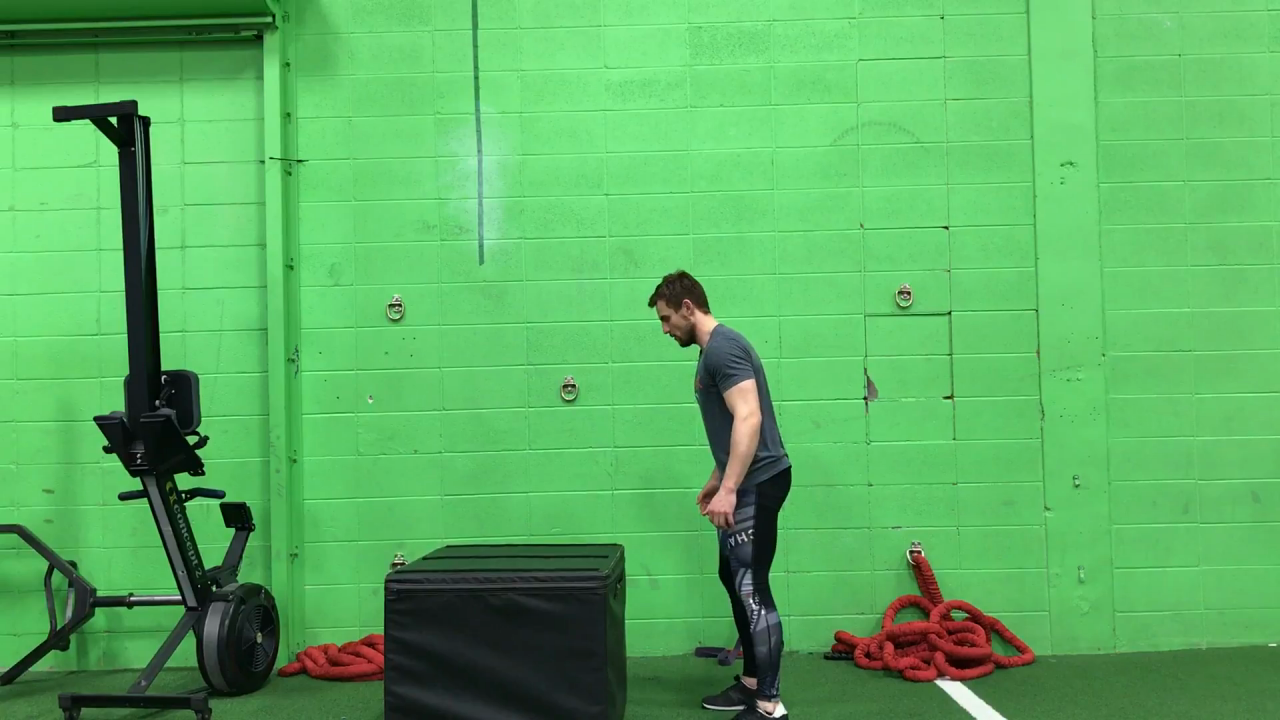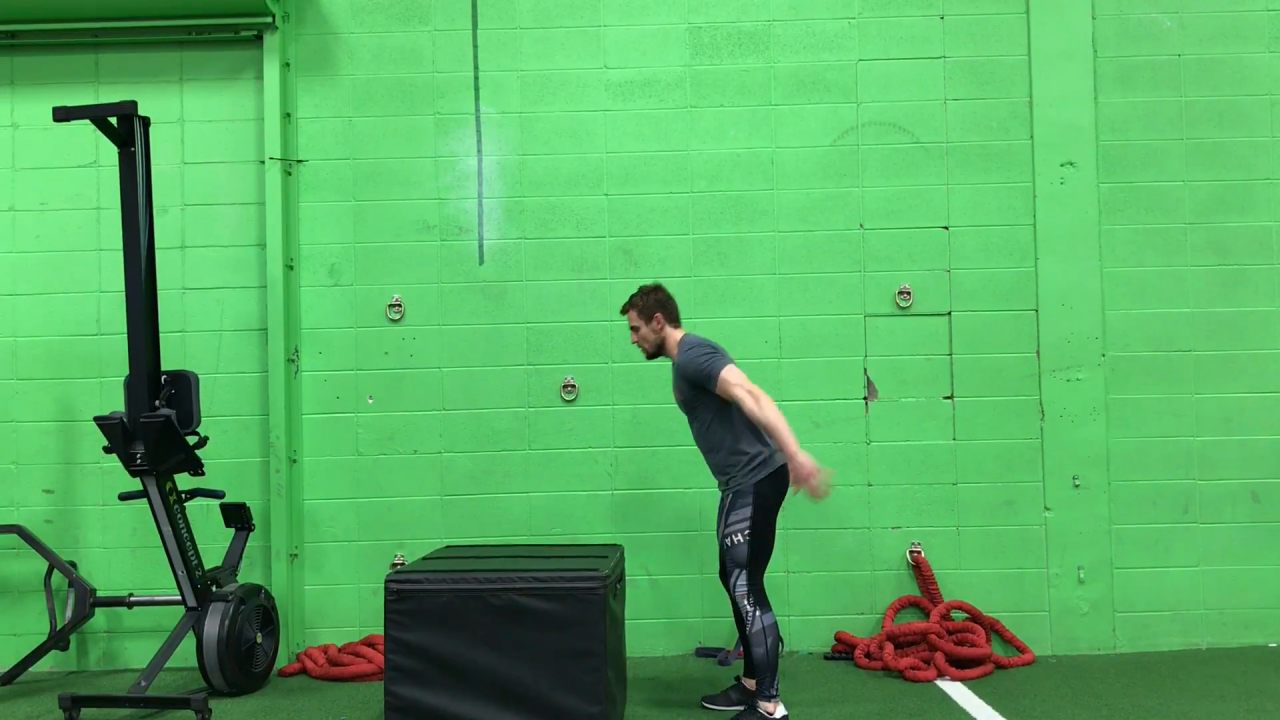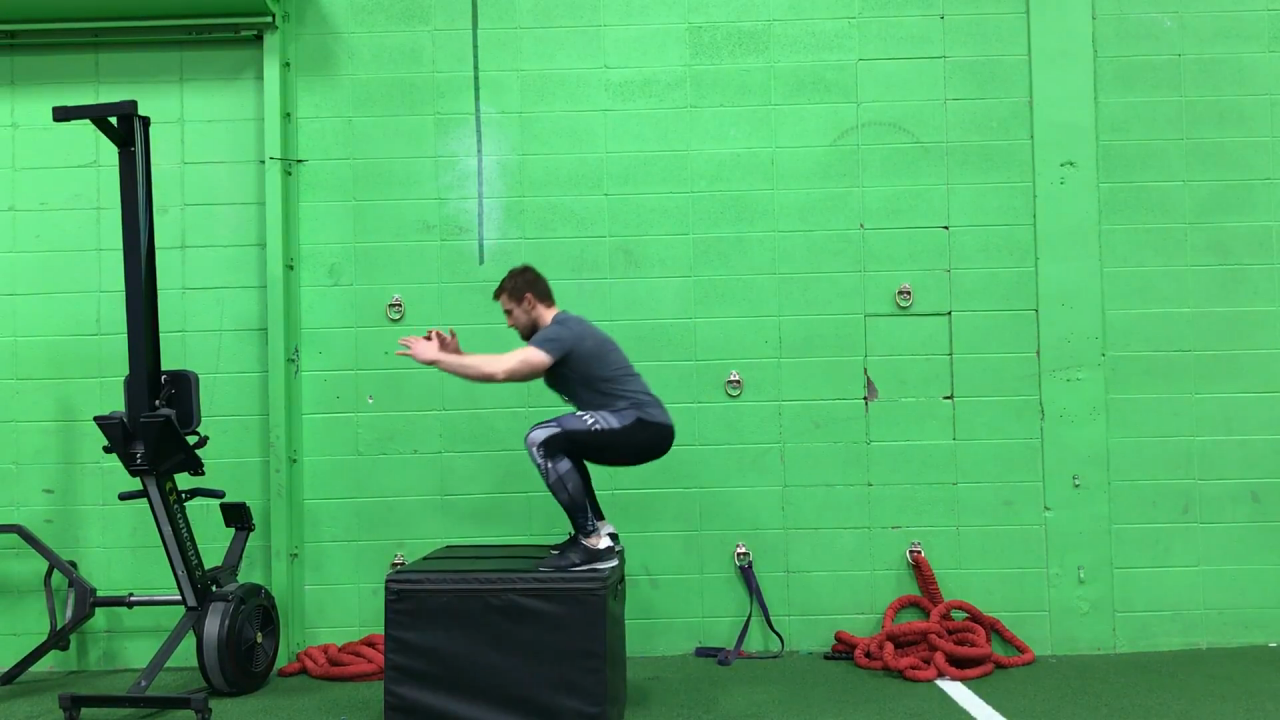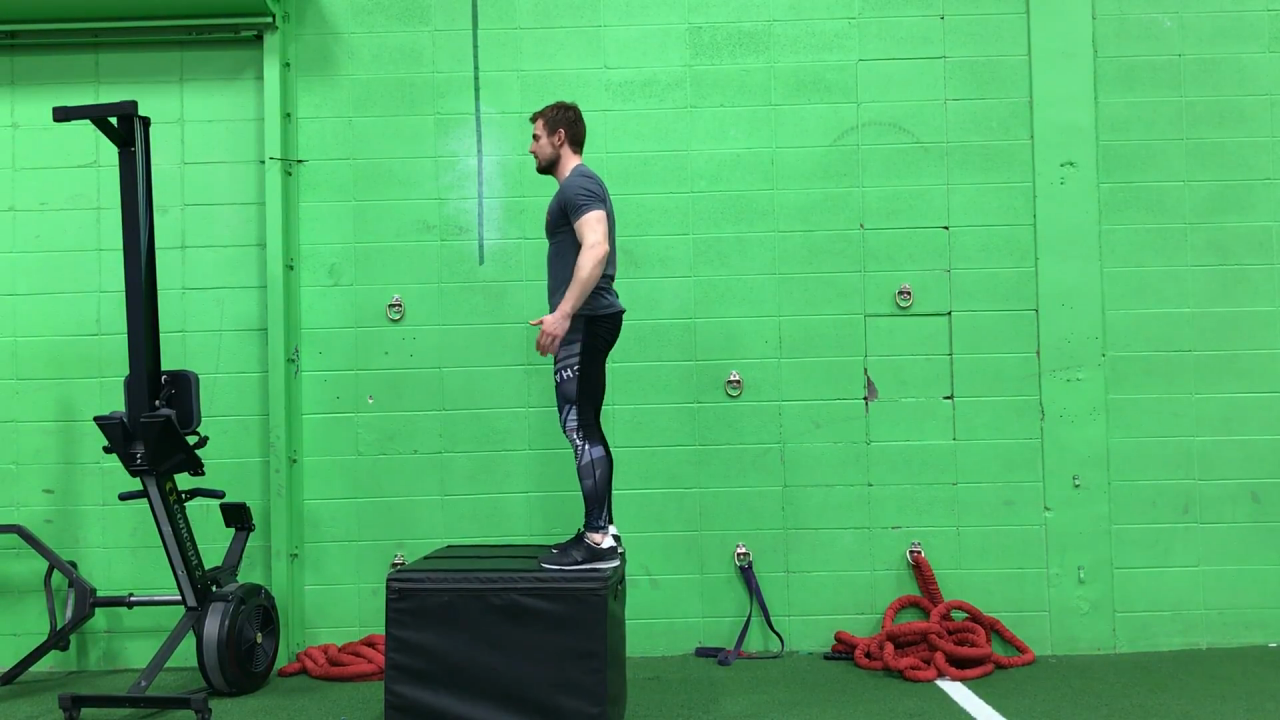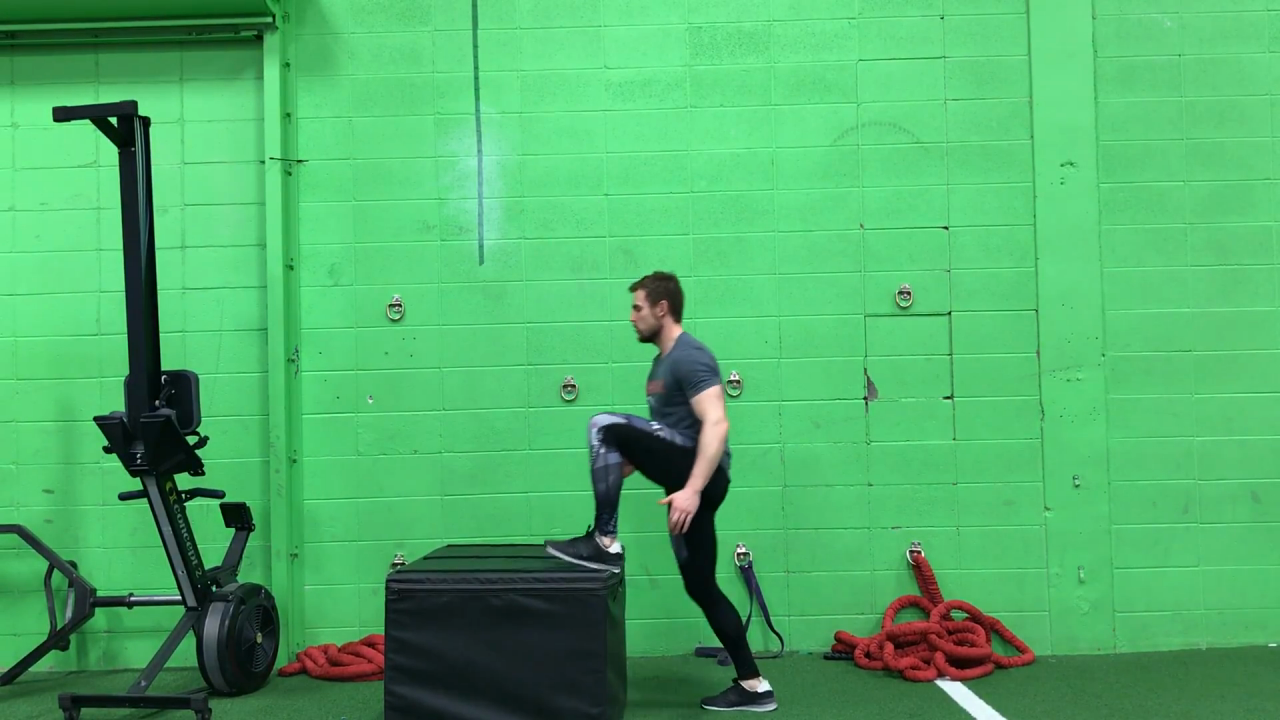
dt=1s
person 1, frame 1
left shoulder: (723, 347)
right shoulder: (712, 350)
left elbow: (749, 420)
left wrist: (729, 489)
right wrist: (716, 480)
left hip: (756, 484)
right hip: (745, 482)
left knee: (750, 587)
right knee: (734, 581)
right ankle: (751, 682)
person 1, frame 2
left shoulder: (692, 356)
right shoulder: (688, 358)
left elbow: (751, 396)
right elbow: (746, 403)
left wrist: (794, 453)
right wrist: (787, 459)
left hip: (754, 482)
right hip: (742, 482)
left knee: (746, 589)
right knee: (735, 582)
right ankle: (752, 684)
person 1, frame 3
left shoulder: (559, 334)
right shoulder: (562, 330)
left elbow: (500, 371)
right elbow: (512, 368)
left wrist: (436, 359)
right wrist: (457, 355)
left hip: (645, 427)
right hip: (643, 426)
left knee: (542, 440)
right knee: (555, 443)
left ankle: (593, 542)
right ankle: (599, 530)
person 1, frame 4
left shoulder: (577, 184)
right shoulder: (581, 187)
left elbow: (596, 250)
left wrist: (562, 314)
left hip: (585, 321)
right hip: (588, 319)
left knee: (579, 427)
right knee: (585, 428)
left ankle: (599, 540)
right ankle: (602, 531)
person 1, frame 5
left shoulder: (689, 356)
right shoulder: (665, 359)
left elbow: (717, 424)
left wrist: (692, 489)
right wrist: (634, 458)
left hip: (700, 473)
right hip: (692, 474)
left knee: (604, 425)
right knee: (701, 584)
left ankle: (604, 543)
right ankle: (754, 684)
